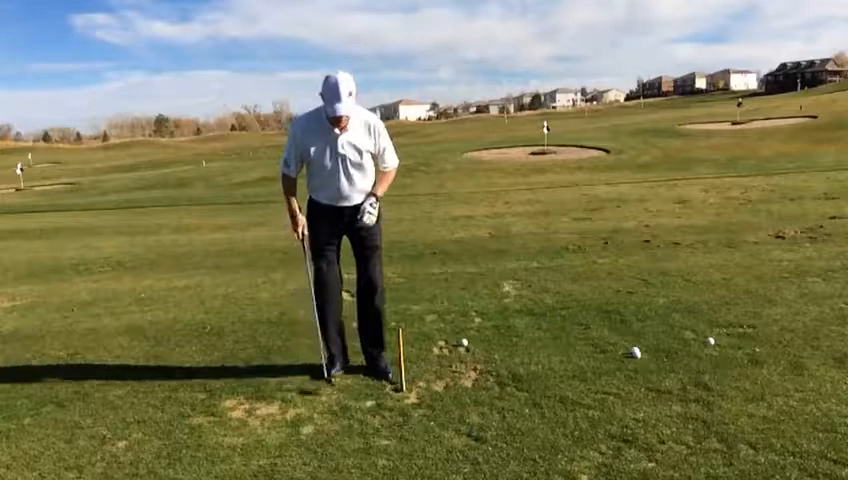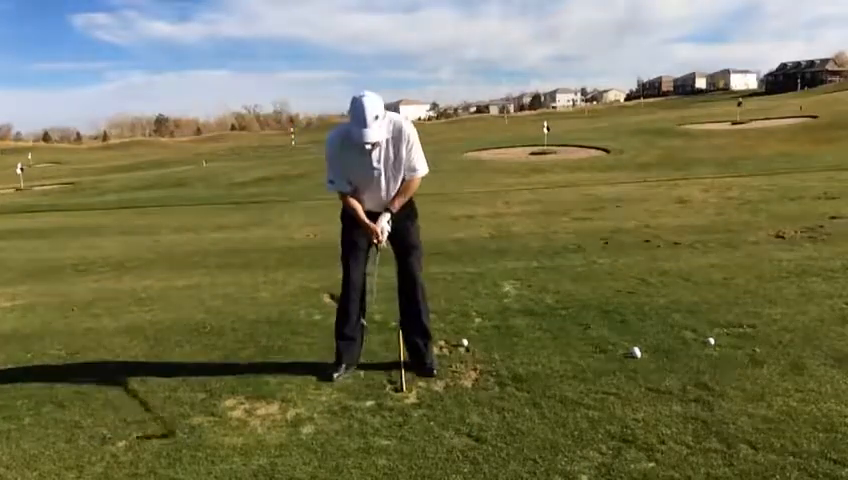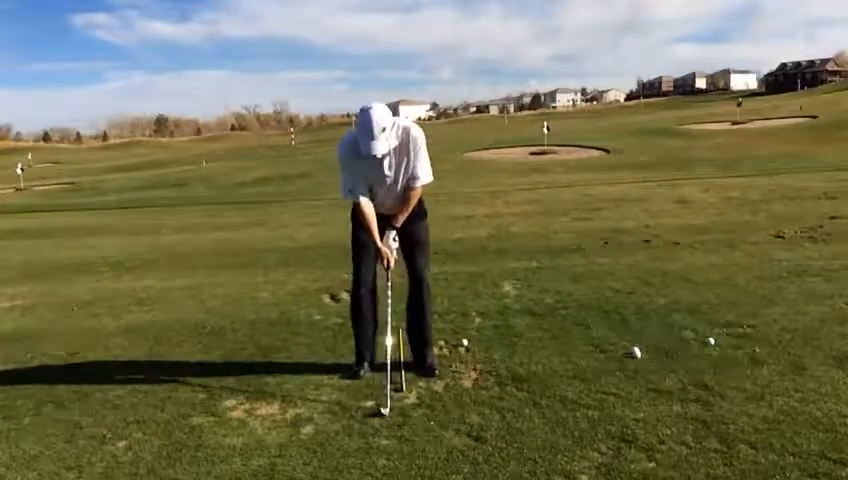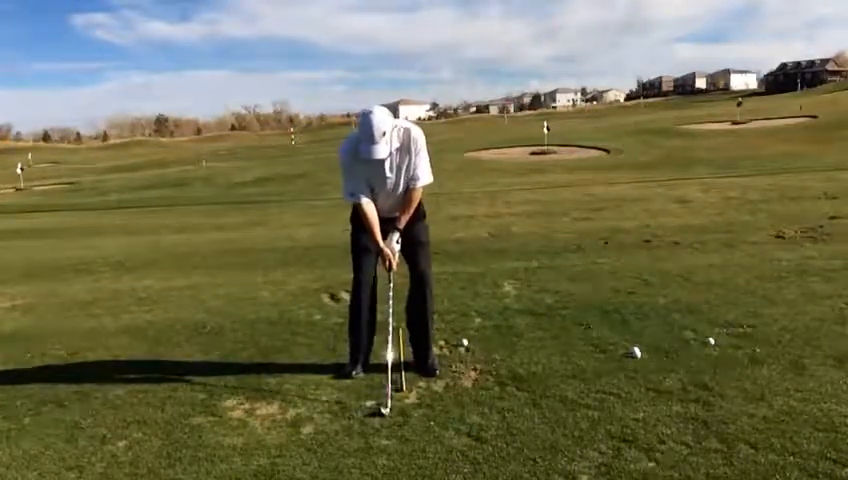
dt=0.7s
person 1, frame 1
left shoulder: (371, 124)
right shoulder: (302, 127)
left elbow: (389, 166)
right elbow: (289, 173)
left wrist: (374, 199)
right wrist: (294, 212)
left hip: (363, 210)
right hip: (323, 212)
left knee: (371, 283)
right knee: (326, 283)
left ankle: (375, 357)
right ankle: (336, 355)
person 1, frame 2
left shoulder: (403, 129)
right shoulder: (337, 140)
left elbow: (415, 176)
right elbow: (343, 189)
left wrist: (389, 213)
right wrist: (367, 223)
left hip: (400, 209)
right hip: (358, 214)
left knee: (411, 278)
right knee: (353, 282)
left ankle: (421, 353)
right ankle: (346, 355)
person 1, frame 3
left shoulder: (412, 135)
right shoulder: (349, 147)
left elbow: (417, 185)
right elbow: (361, 199)
left wrist: (394, 229)
right wrist: (378, 244)
left hip: (409, 212)
right hip: (369, 214)
left knee: (420, 278)
right knee: (363, 282)
left ankle: (423, 355)
right ankle: (364, 357)
person 1, frame 4
left shoulder: (412, 136)
right shoulder: (349, 150)
left elbow: (417, 186)
right elbow: (362, 200)
left wrist: (397, 230)
right wrist: (380, 245)
left hip: (408, 213)
right hip: (369, 216)
left knee: (422, 278)
right knee: (363, 282)
left ankle: (424, 355)
right ankle: (358, 357)
